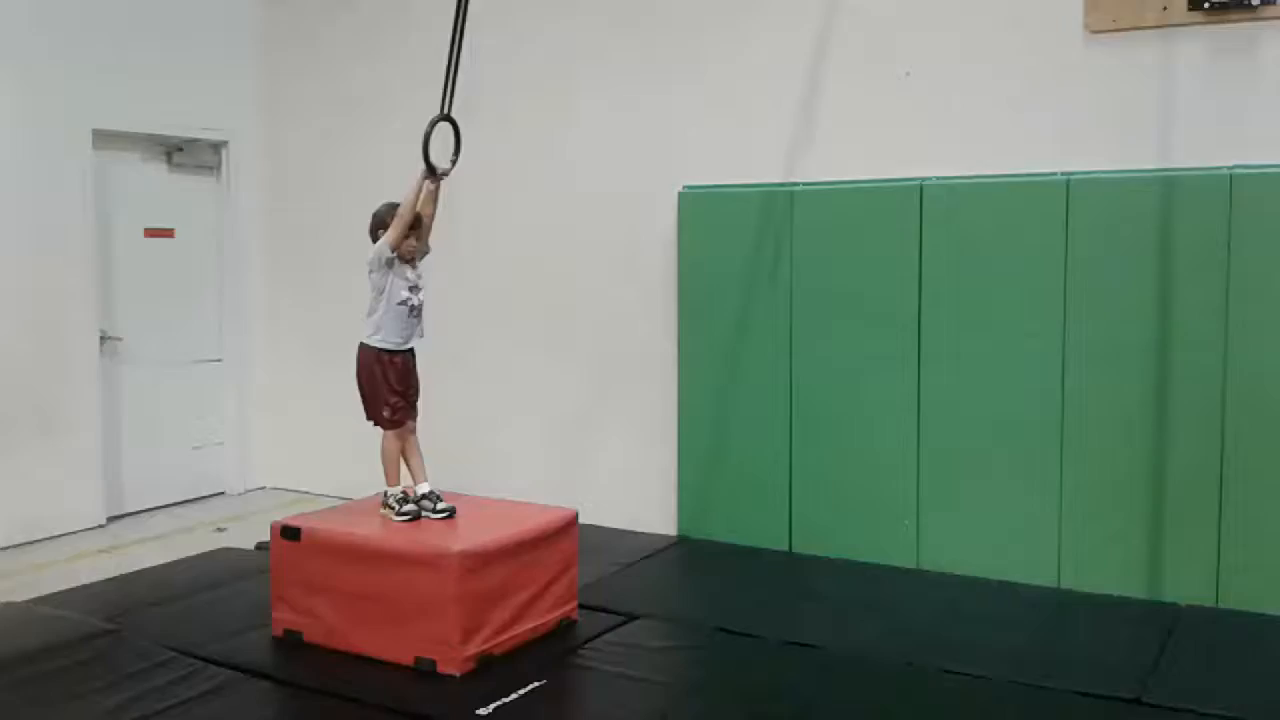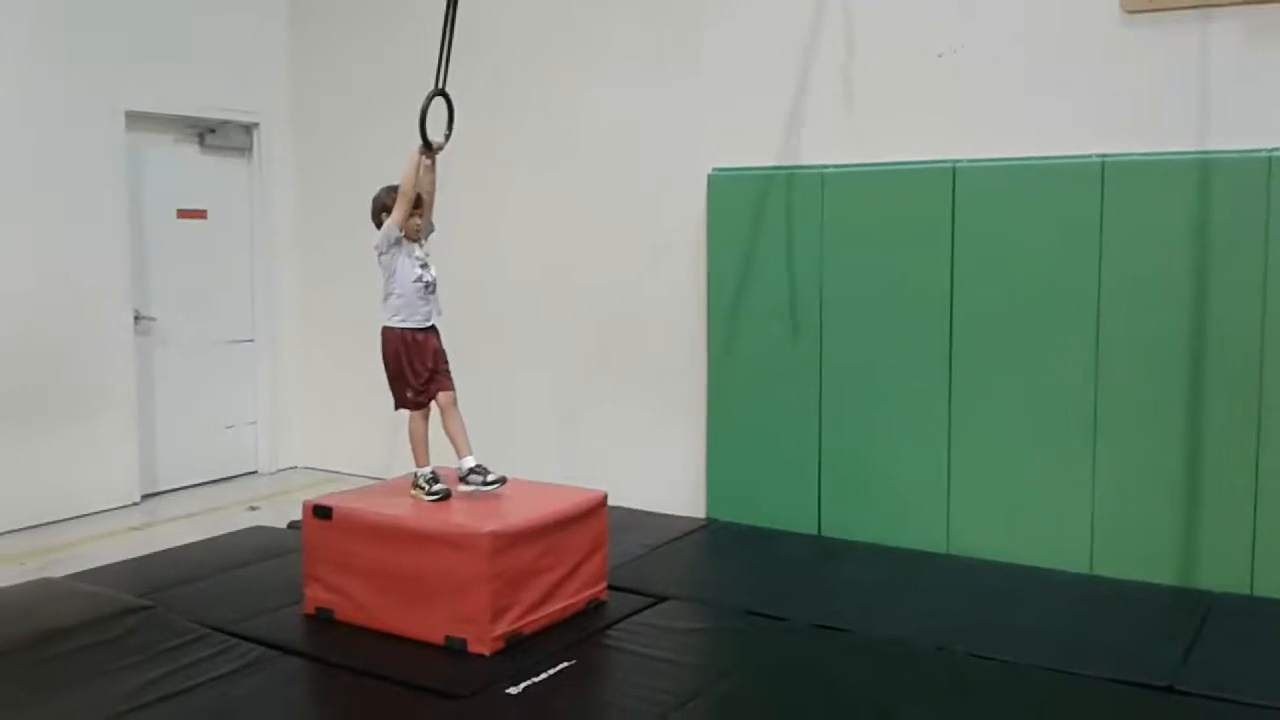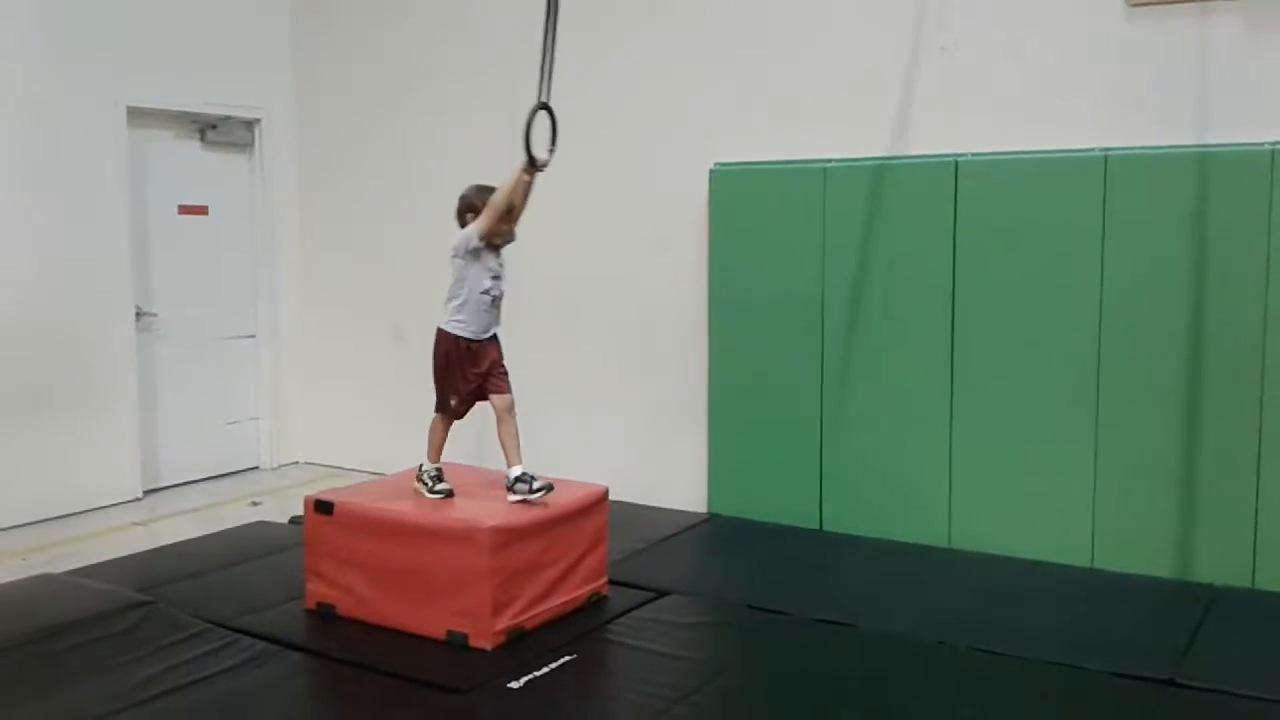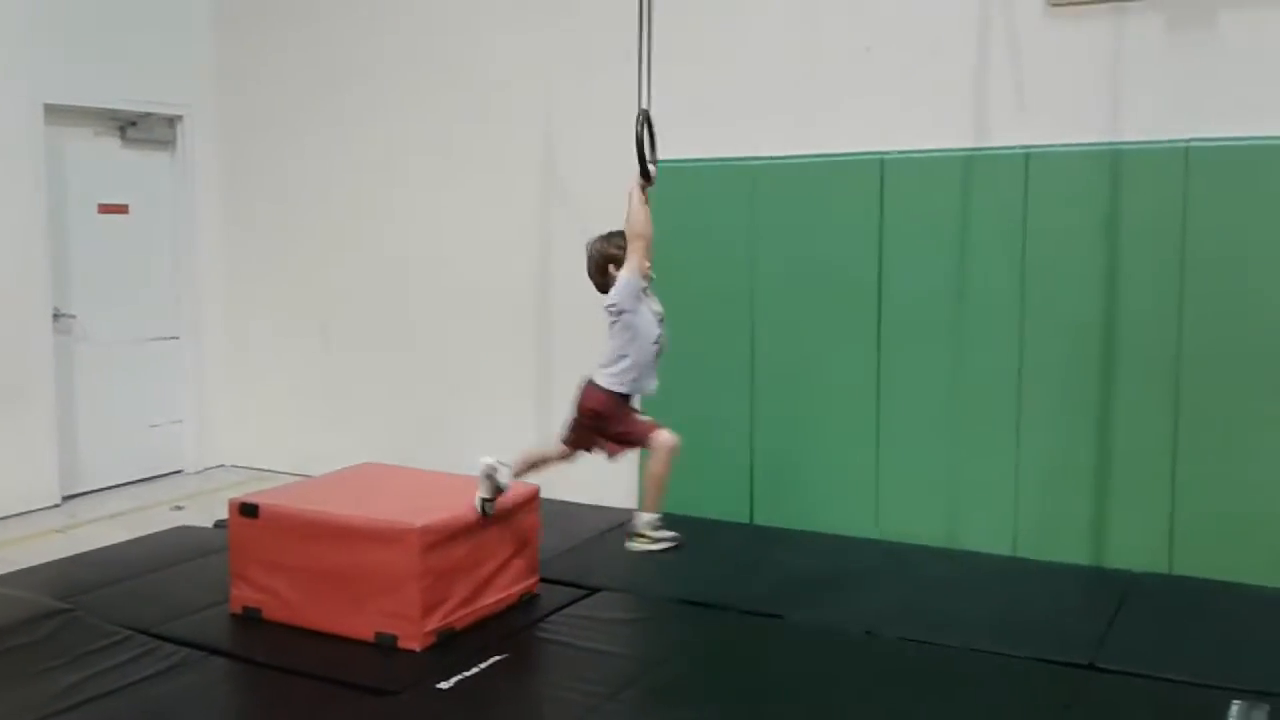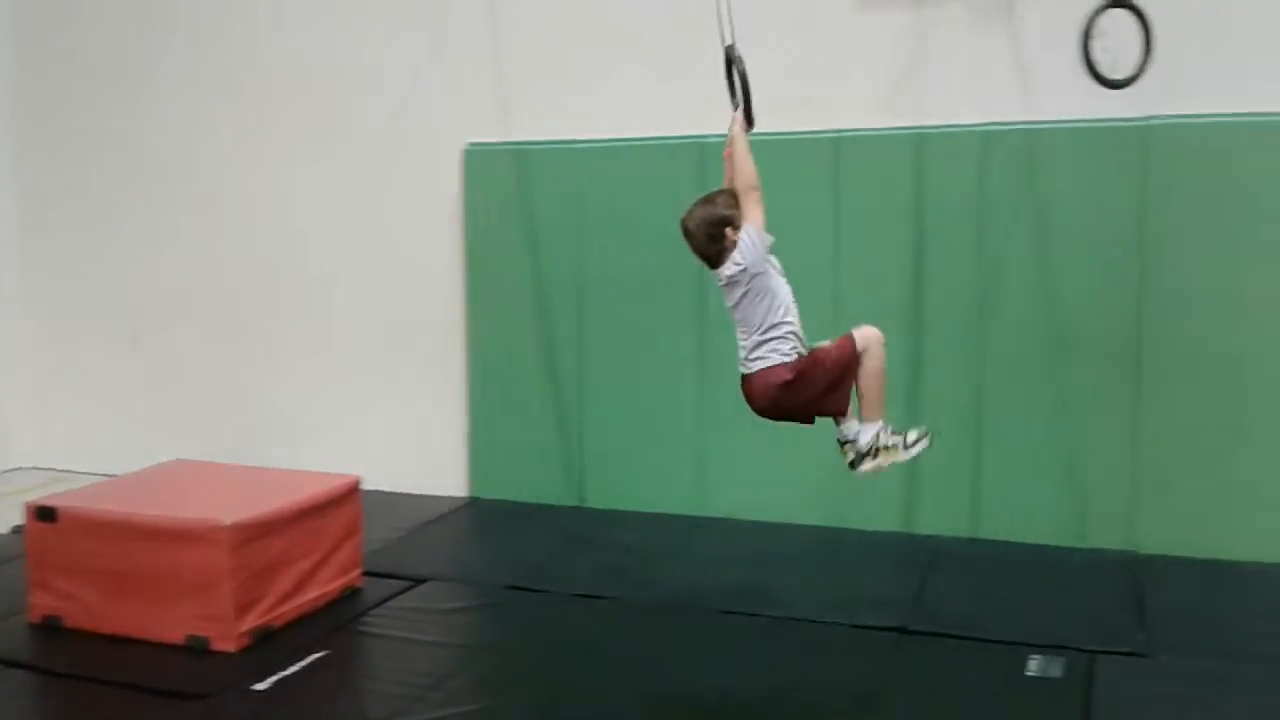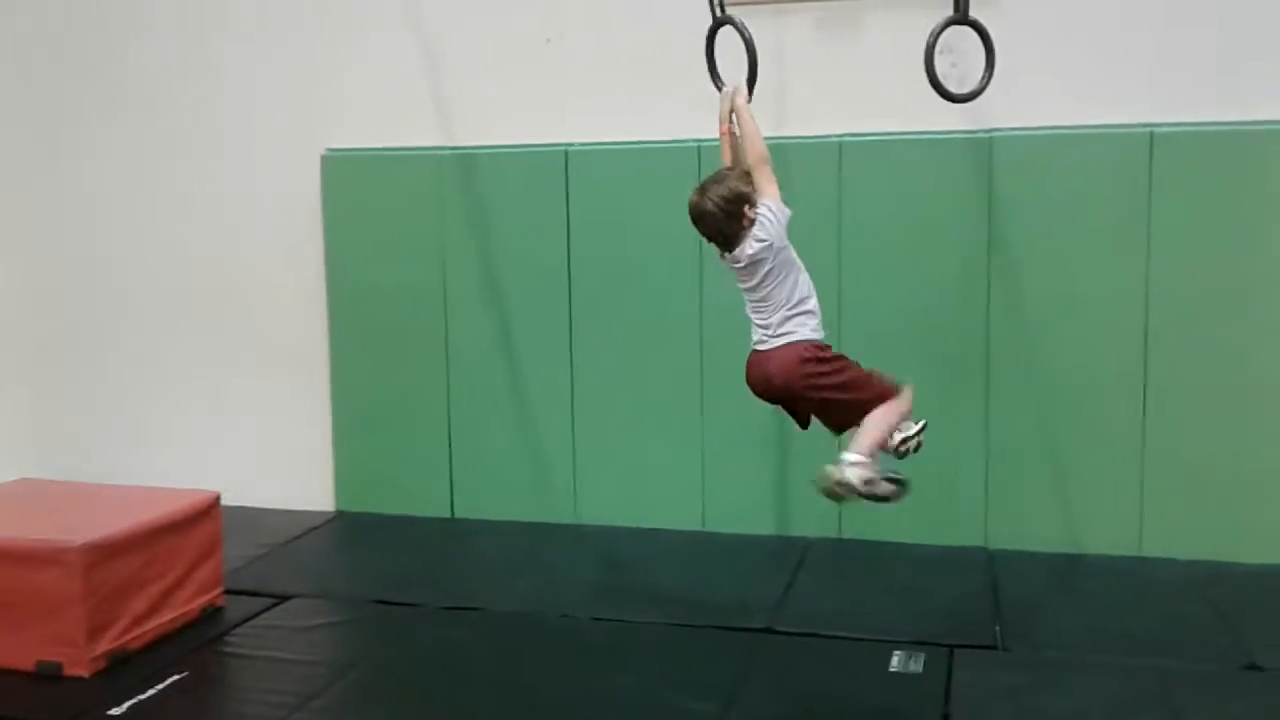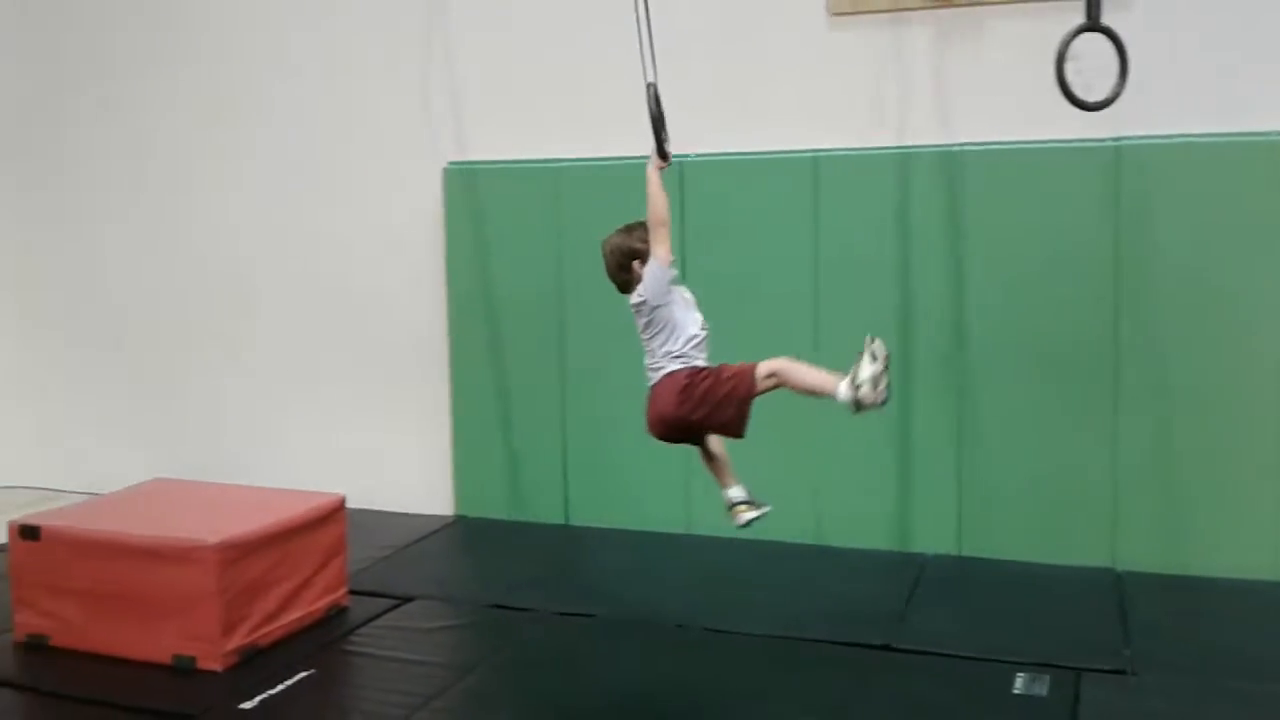
dt=0.7s
person 1, frame 1
left shoulder: (413, 262)
right shoulder: (380, 262)
left elbow: (425, 220)
right elbow: (403, 219)
left wrist: (434, 184)
right wrist: (420, 180)
left hip: (404, 354)
right hip: (378, 354)
left knee: (408, 426)
right knee: (394, 426)
left ankle: (423, 493)
right ankle: (393, 496)
person 1, frame 2
left shoulder: (419, 241)
right shoulder: (388, 244)
left elbow: (426, 197)
right elbow: (404, 196)
left wrist: (430, 160)
right wrist: (417, 154)
left hip: (428, 333)
right hip: (401, 335)
left knee: (448, 400)
right knee: (419, 406)
left ankle: (469, 468)
right ankle: (423, 476)
person 1, frame 3
left shoulder: (497, 247)
right shoulder: (466, 246)
left elbow: (512, 210)
right elbow: (495, 207)
left wrist: (529, 177)
right wrist: (520, 173)
left hip: (487, 341)
right hip: (455, 340)
left knee: (505, 404)
right knee: (448, 410)
left ankle: (517, 477)
right ankle: (429, 471)
person 1, frame 4
left shoulder: (638, 295)
right shoulder: (625, 296)
left elbow: (639, 242)
right elbow: (639, 241)
left wrist: (642, 192)
right wrist: (636, 193)
left hip: (605, 395)
right hip: (606, 399)
left knee: (566, 449)
right knee: (664, 442)
left ankle: (498, 475)
right ankle: (646, 525)
person 1, frame 5
left shoulder: (727, 268)
right shoulder: (748, 261)
left elbow: (738, 197)
right elbow: (748, 196)
left wrist: (733, 146)
right wrist: (738, 134)
left hip: (760, 383)
right hip: (777, 384)
left knee: (834, 351)
right knee: (869, 338)
left ankle: (852, 433)
right ankle: (870, 441)
person 1, frame 6
left shoulder: (730, 250)
right shoulder: (768, 237)
left elbow: (733, 174)
right elbow: (760, 166)
left wrist: (726, 119)
right wrist: (741, 106)
left hip: (760, 367)
right hip: (794, 359)
right knee: (899, 398)
left ankle: (882, 436)
right ankle: (856, 464)
person 1, frame 7
left shoulder: (654, 295)
right shoulder: (651, 292)
left elbow: (656, 230)
right elbow: (660, 228)
left wrist: (658, 172)
right wrist: (654, 172)
left hip: (666, 403)
right hip: (679, 392)
left knee: (709, 428)
right knee: (778, 368)
left ankle: (738, 501)
right ankle: (849, 389)
